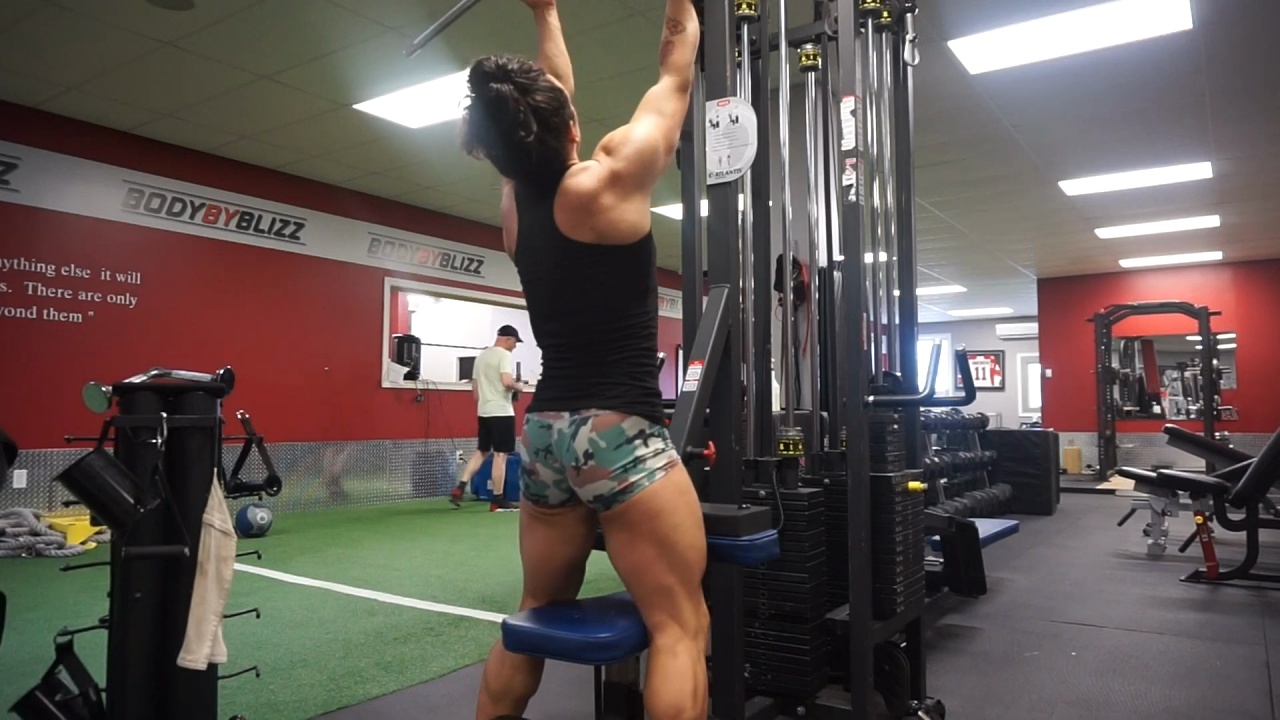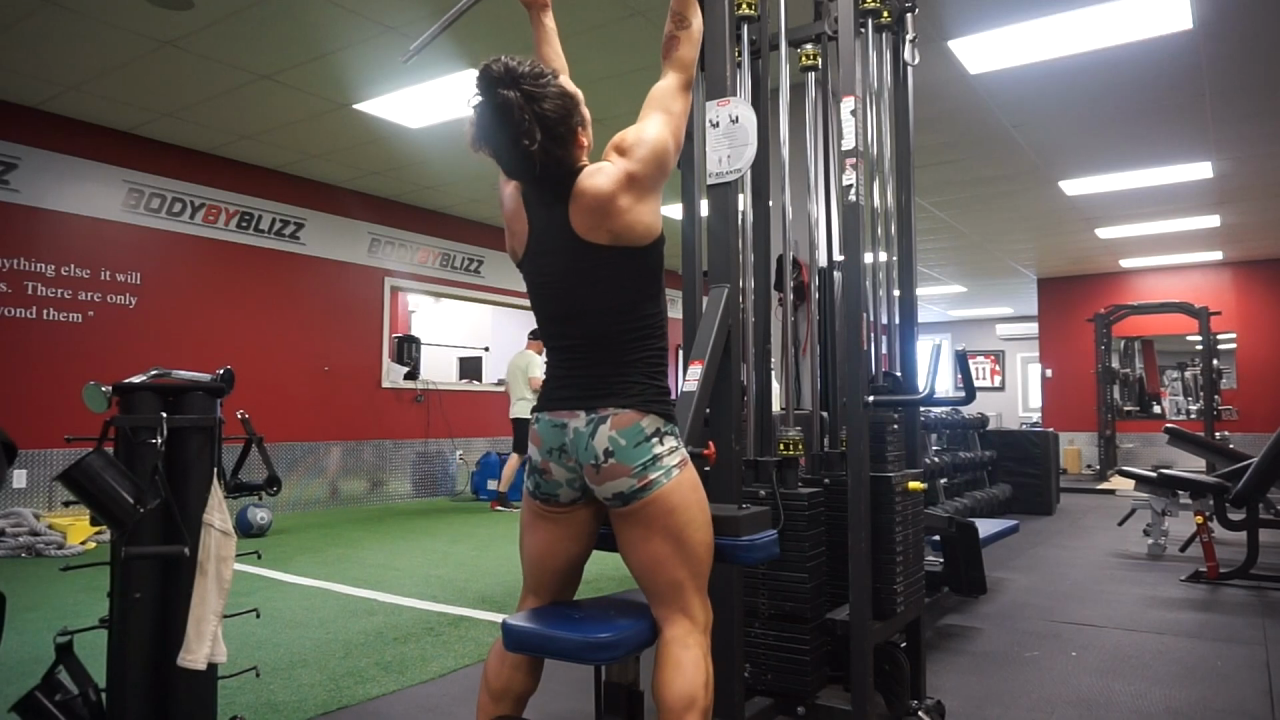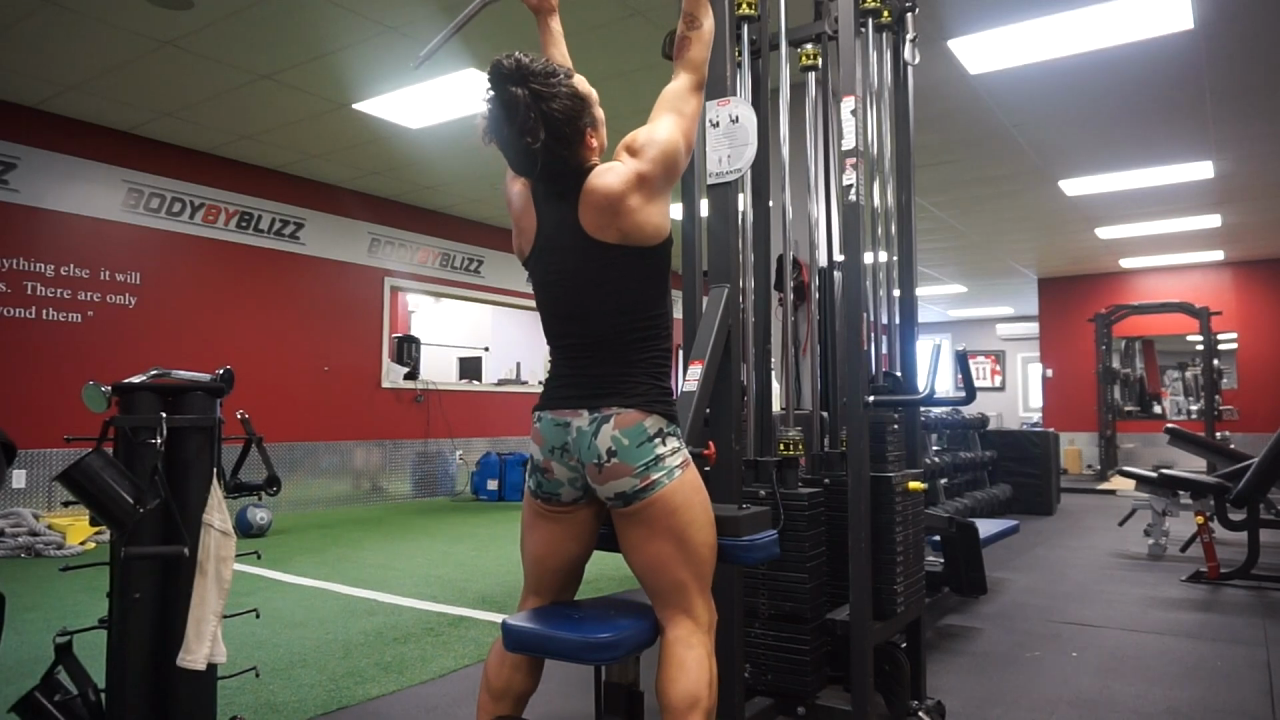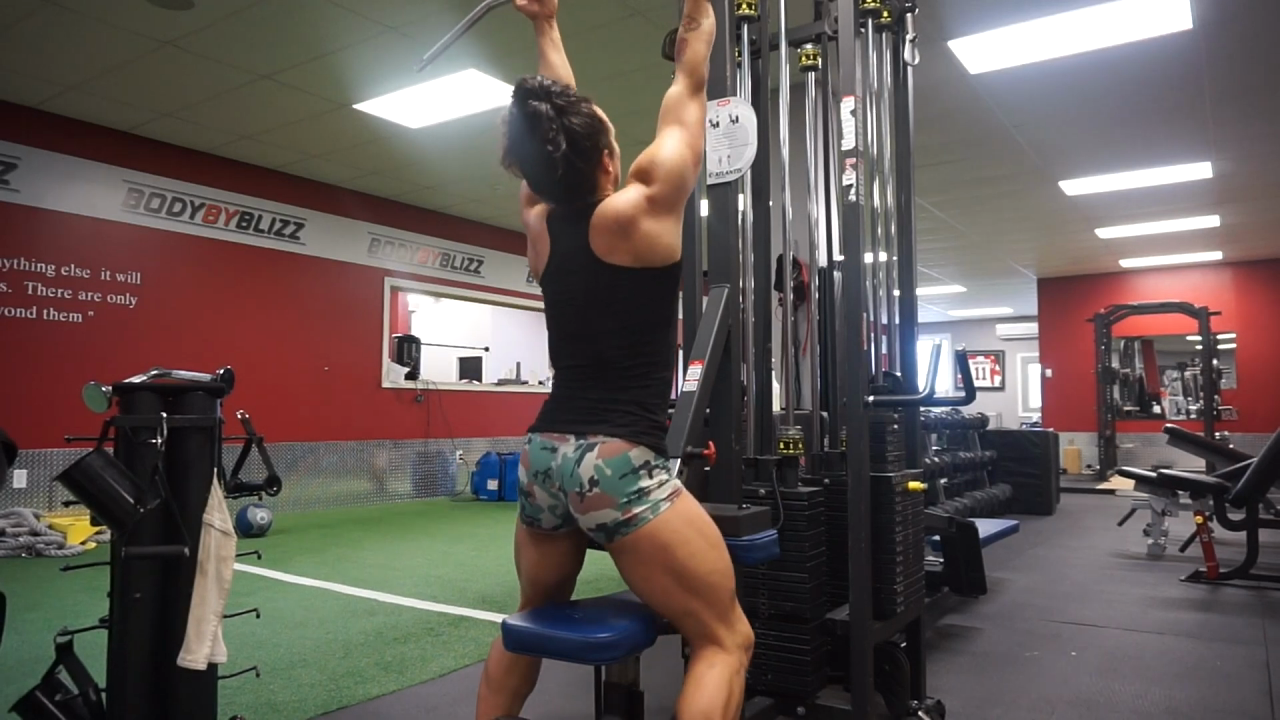
dt=0.4s
person 1, frame 1
left shoulder: (515, 201)
right shoulder: (605, 181)
left elbow: (552, 94)
right elbow: (675, 77)
left hip: (546, 432)
right hip: (619, 433)
left knee: (535, 618)
right knee: (681, 628)
person 1, frame 2
left shoulder: (516, 201)
right shoulder: (618, 183)
left elbow: (548, 103)
right elbow: (678, 71)
left hip: (554, 433)
right hip: (632, 431)
left knee: (533, 616)
right knee: (686, 624)
person 1, frame 3
left shoulder: (523, 198)
right shoulder: (627, 184)
left elbow: (553, 102)
right elbow: (691, 74)
left hip: (554, 431)
right hip: (633, 432)
left knee: (536, 614)
right knee: (690, 624)
person 1, frame 4
left shoulder: (540, 223)
right shoulder: (640, 210)
left elbow: (558, 118)
right elbow: (691, 82)
left hip: (544, 457)
right hip: (621, 464)
left knee: (533, 618)
right knee: (725, 641)
